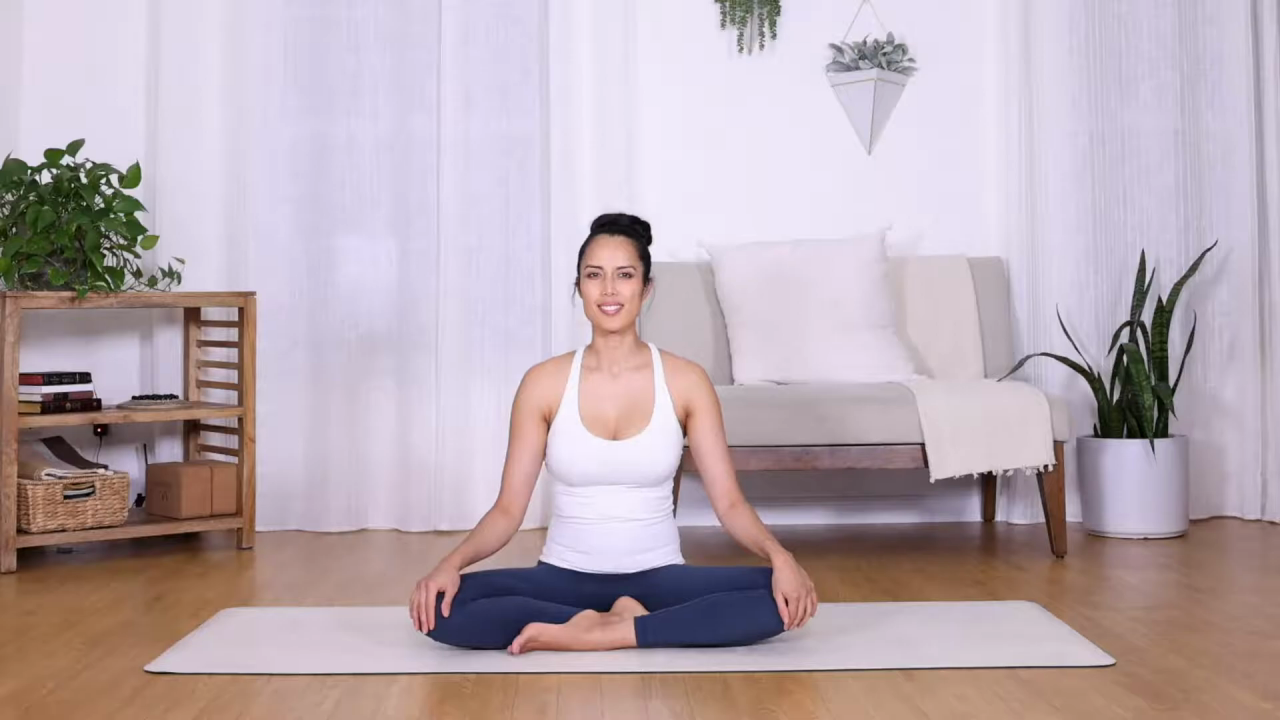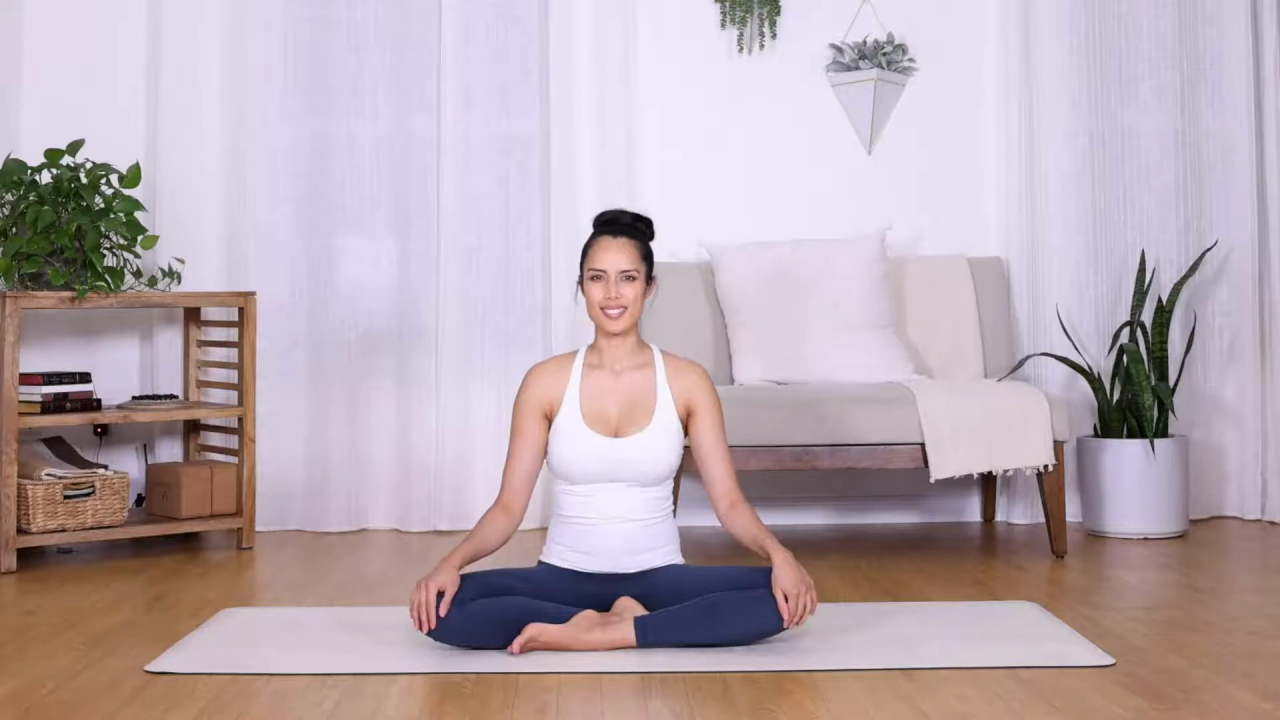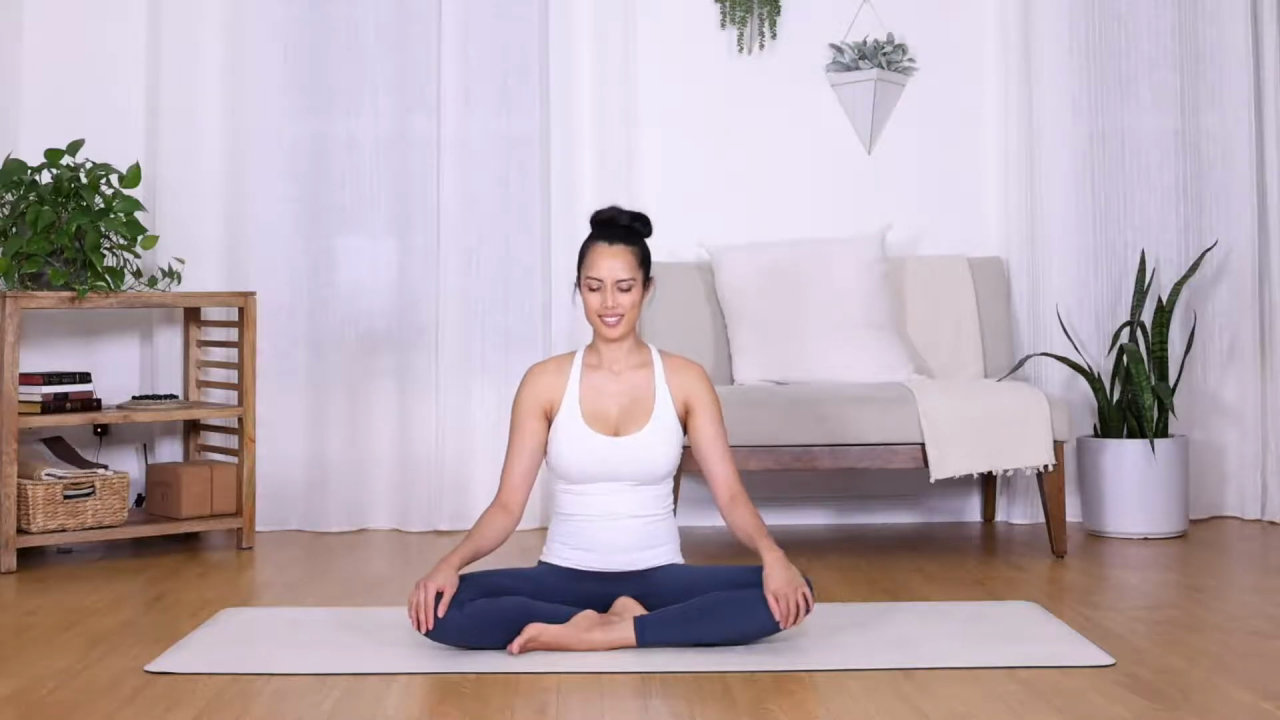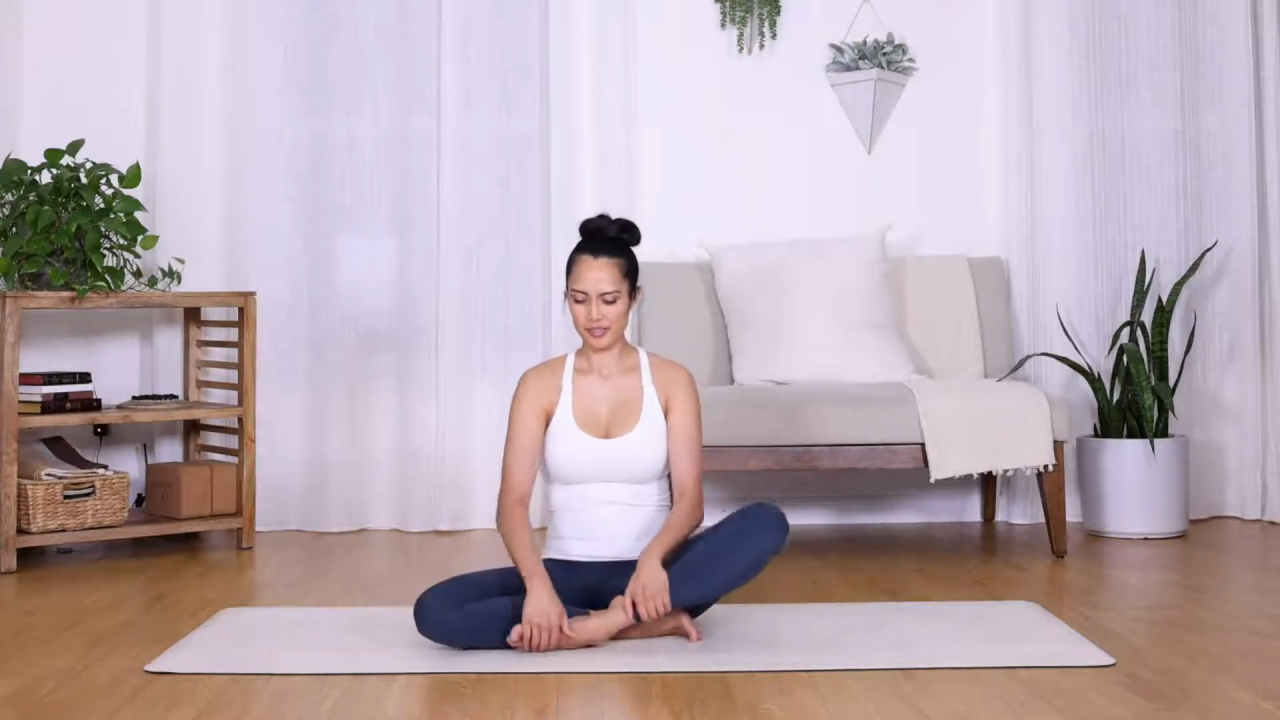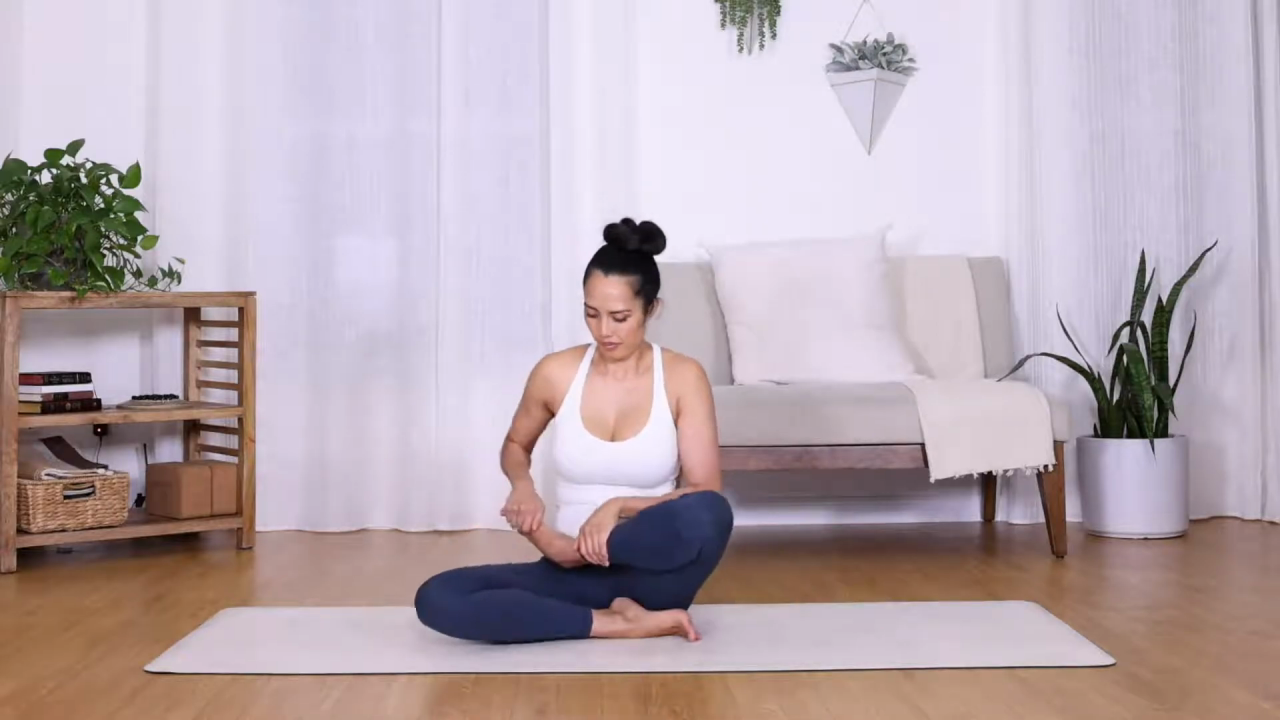
dt=0.7s
person 1, frame 1
left shoulder: (686, 380)
right shoulder: (544, 382)
left elbow: (728, 501)
right elbow: (508, 508)
left wrist: (780, 556)
right wrist: (451, 563)
left hip: (658, 576)
right hip: (565, 576)
left knee: (785, 597)
right knee: (440, 607)
left ankle: (591, 632)
right ankle: (615, 622)
person 1, frame 2
left shoulder: (687, 381)
right shoulder: (546, 381)
left elbow: (729, 501)
right elbow: (509, 505)
left wrist: (779, 554)
right wrist: (451, 562)
left hip: (658, 578)
right hip: (565, 577)
left knee: (783, 597)
right knee: (440, 607)
left ankle: (598, 632)
right ankle: (628, 621)
person 1, frame 3
left shoulder: (686, 380)
right shoulder: (545, 381)
left elbow: (730, 494)
right elbow: (508, 503)
left wrist: (771, 552)
right wrist: (452, 562)
left hip: (657, 577)
right hip: (566, 577)
left knee: (787, 591)
right knee: (436, 609)
left ankle: (599, 633)
person 1, frame 4
left shoulder: (672, 381)
right shoulder: (540, 384)
left elbow: (689, 499)
right elbow: (512, 500)
left wrist: (653, 559)
right wrist: (538, 584)
left hip: (651, 571)
right hip: (567, 574)
left knee: (767, 523)
right knee: (434, 611)
left ankle: (607, 621)
right ankle: (638, 621)
person 1, frame 5
left shoulder: (684, 378)
right shoulder: (555, 373)
left elbow: (706, 493)
right elbow: (515, 446)
left wrist: (620, 506)
right wrist: (523, 487)
left hip: (651, 575)
right hip: (569, 573)
left knee: (706, 514)
right knee: (436, 600)
right ankle: (617, 623)
